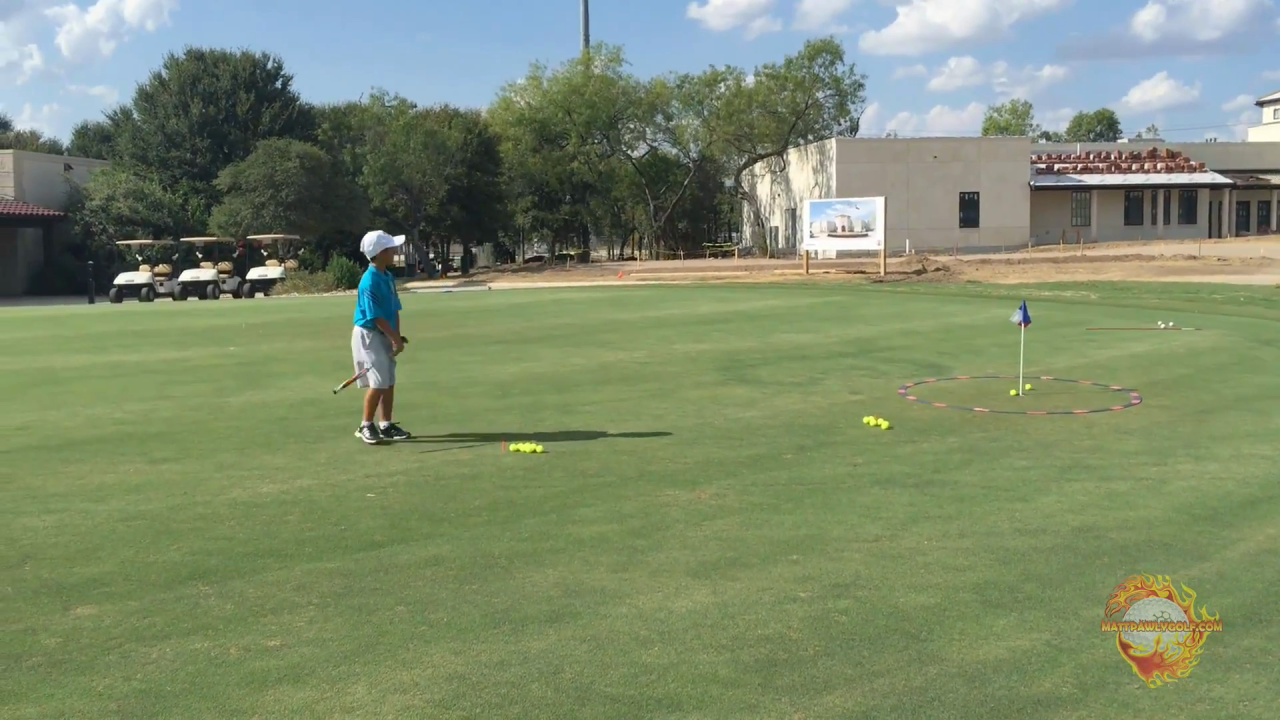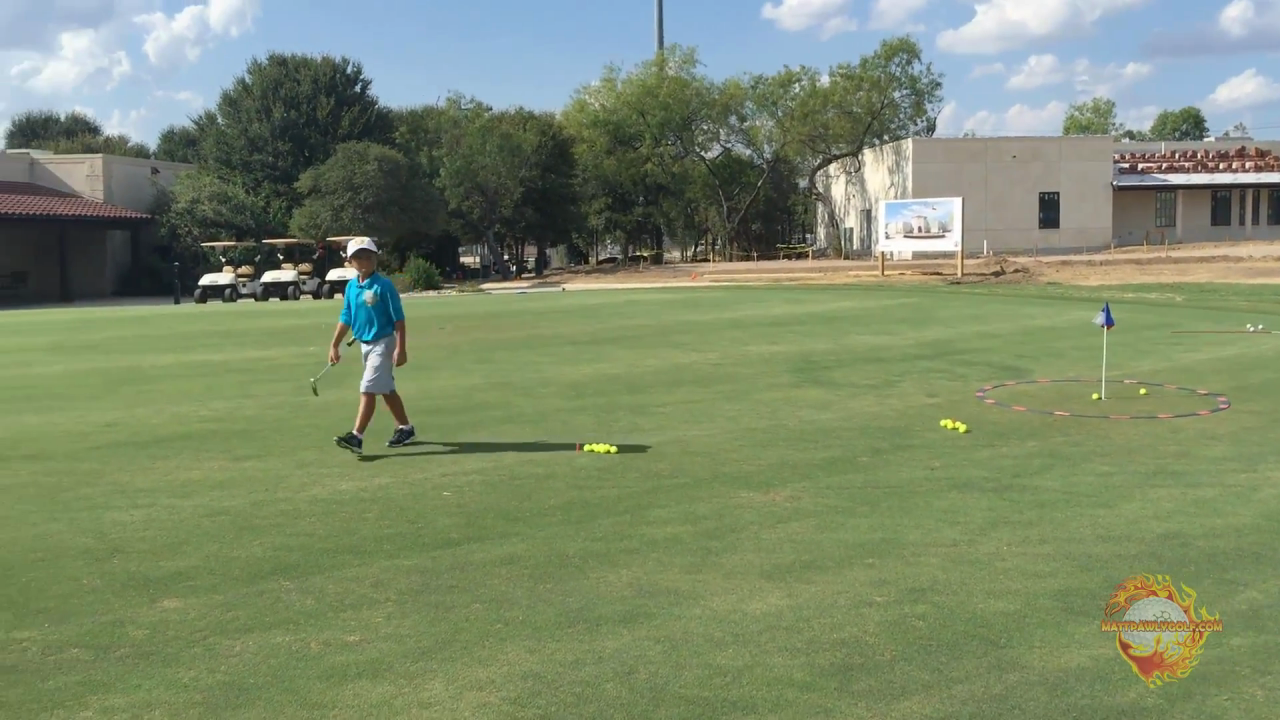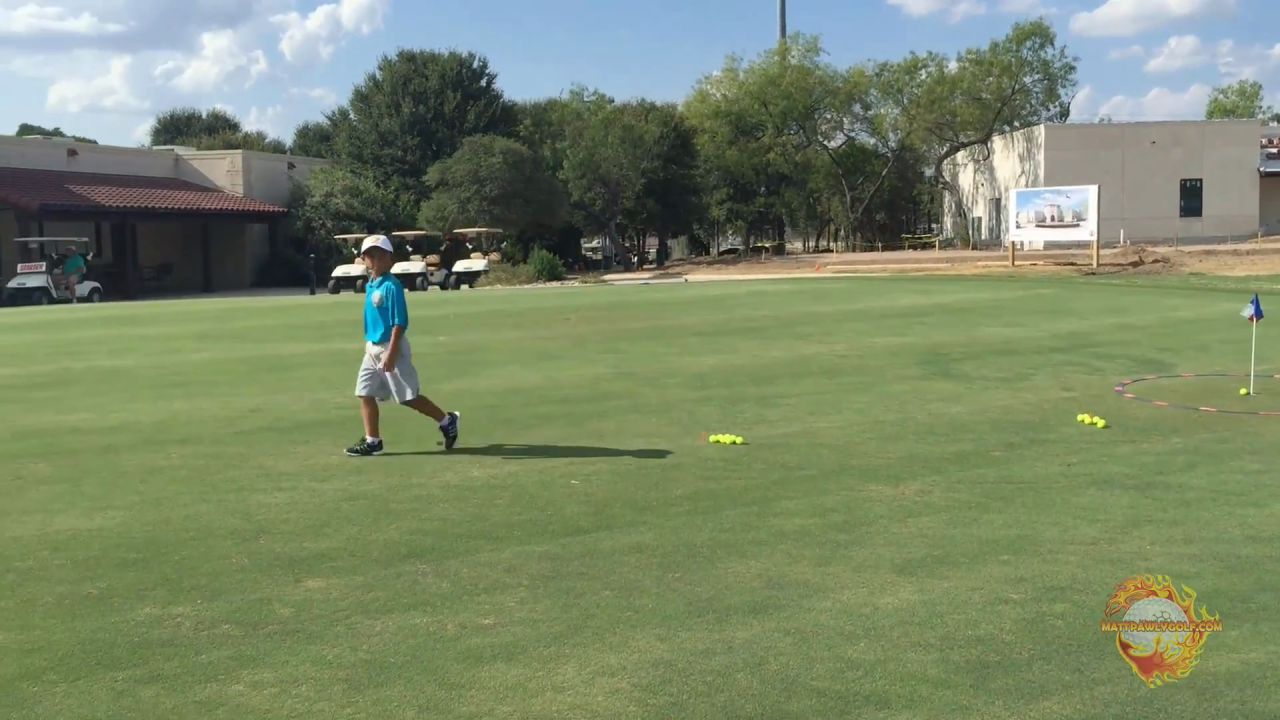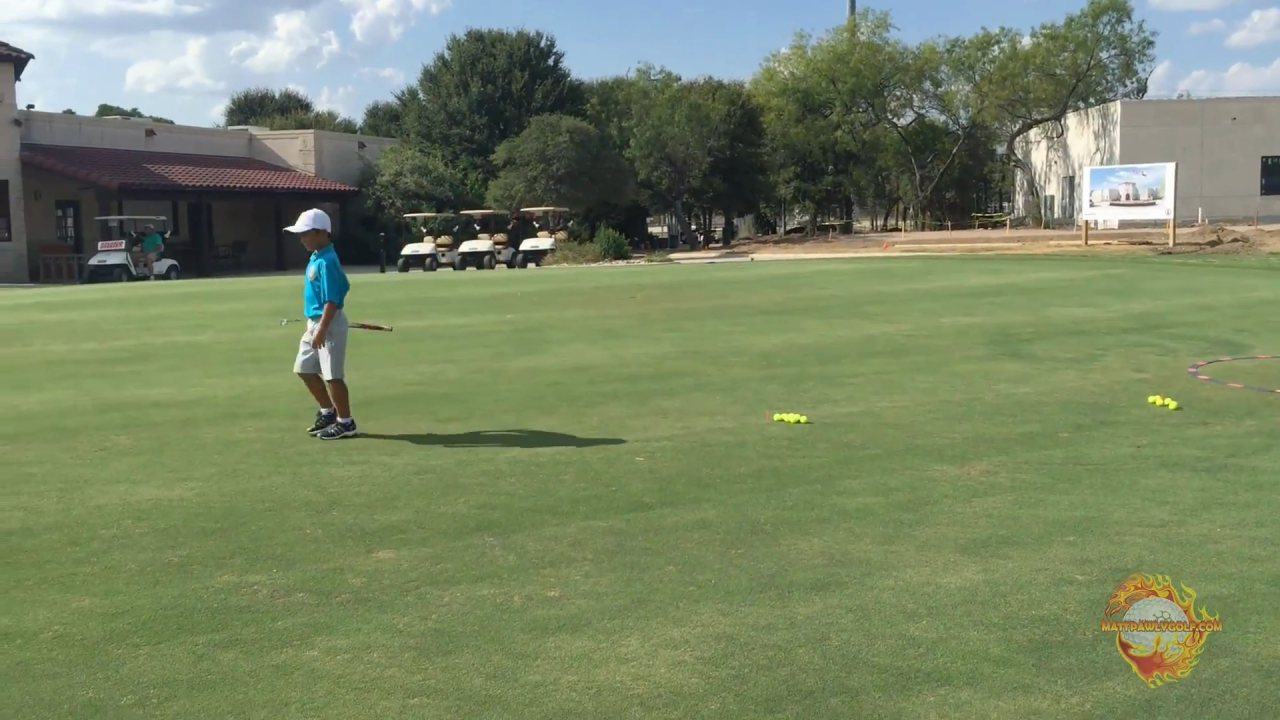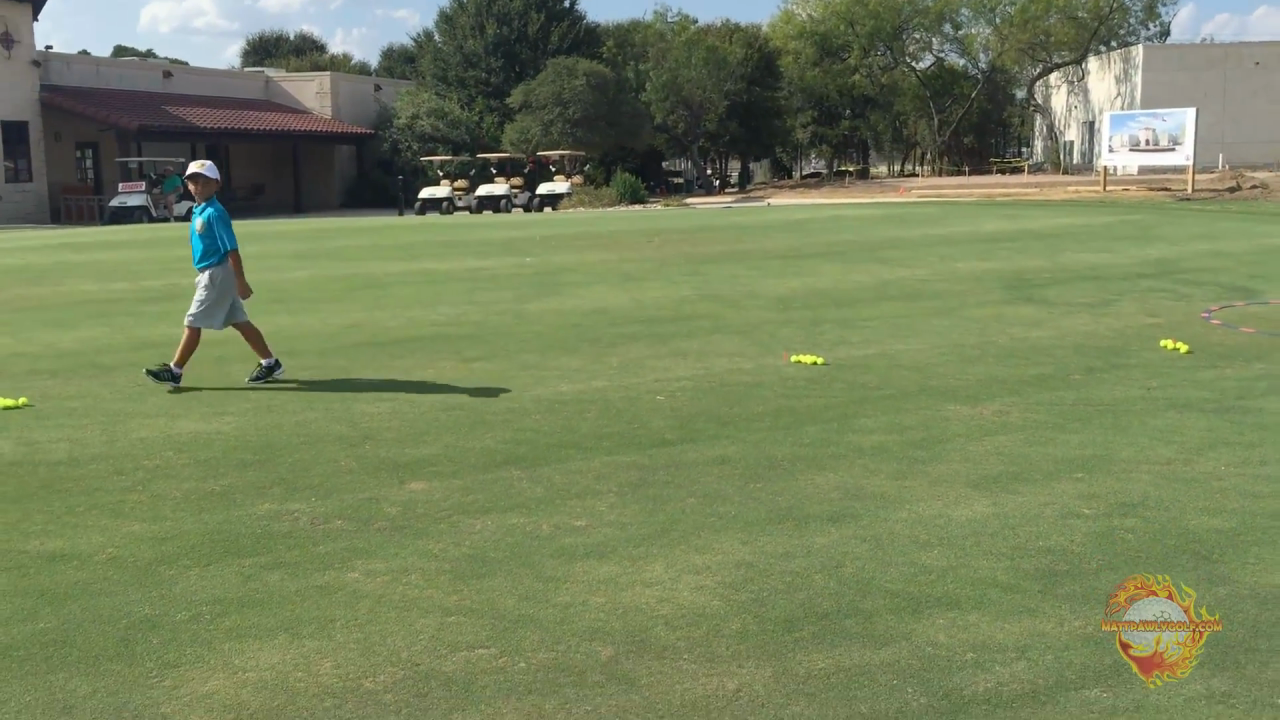
dt=0.7s
person 1, frame 1
left shoulder: (388, 277)
right shoulder: (370, 280)
right elbow: (376, 316)
left wrist: (397, 336)
right wrist: (394, 339)
left hip: (386, 336)
right hip: (368, 335)
left knee: (388, 383)
right knee: (377, 383)
left ankle: (386, 425)
right ankle: (367, 425)
person 1, frame 2
left shoulder: (384, 285)
right shoulder: (351, 287)
left elbow: (399, 319)
right elbow: (346, 319)
left wrist: (401, 348)
right wrist: (334, 346)
left hip: (382, 344)
right hip: (365, 344)
left knee: (368, 390)
right knee: (387, 390)
left ankle: (356, 436)
right ankle: (405, 428)
person 1, frame 3
left shoulder: (392, 286)
right shoulder: (370, 285)
left elbow: (399, 323)
left wrist: (391, 353)
left hip: (391, 348)
right hip: (373, 348)
left knee: (407, 396)
right knee: (365, 394)
left ankle: (447, 421)
right ankle: (372, 441)
person 1, frame 4
left shoulder: (326, 261)
right shoulder: (318, 257)
left elbow: (332, 300)
right elbow: (344, 287)
left wrist: (321, 330)
left hip: (328, 324)
right hip: (316, 323)
left knee: (332, 375)
right knee: (304, 369)
left ankle: (346, 422)
right ankle: (328, 411)
person 1, frame 5
left shoulder: (215, 213)
right shoulder: (198, 211)
left elbow: (232, 249)
left wrist: (241, 280)
left hip: (217, 275)
right hip: (211, 274)
left knee: (192, 322)
right knee: (239, 322)
left ankle: (173, 371)
right ankle: (270, 363)
